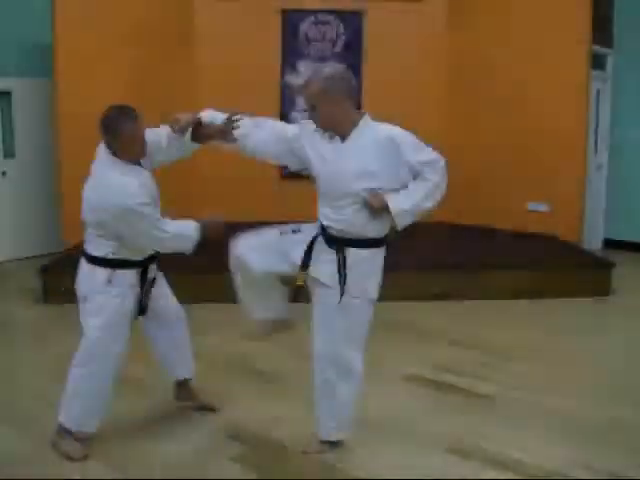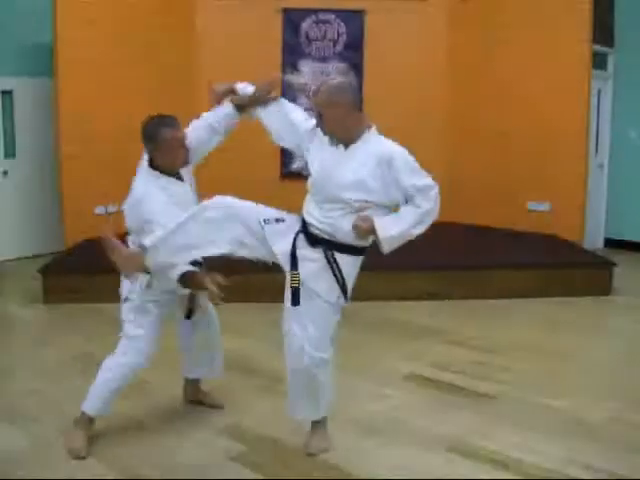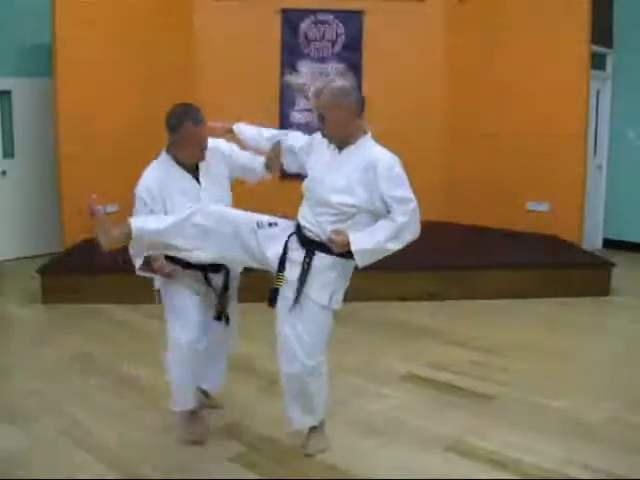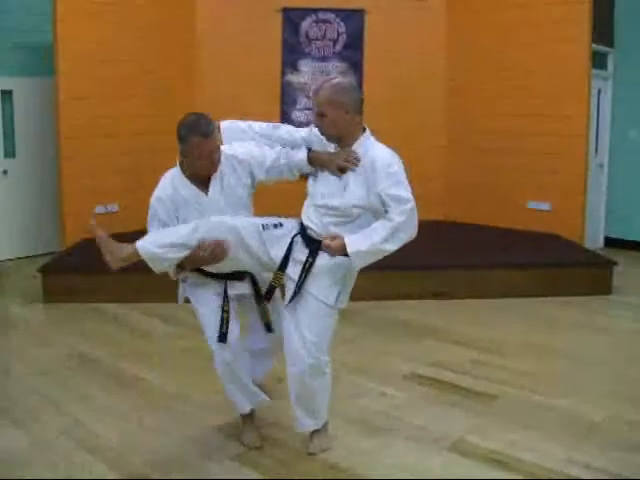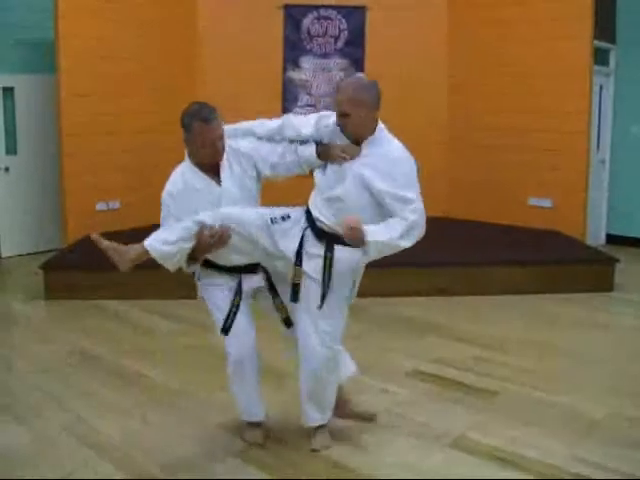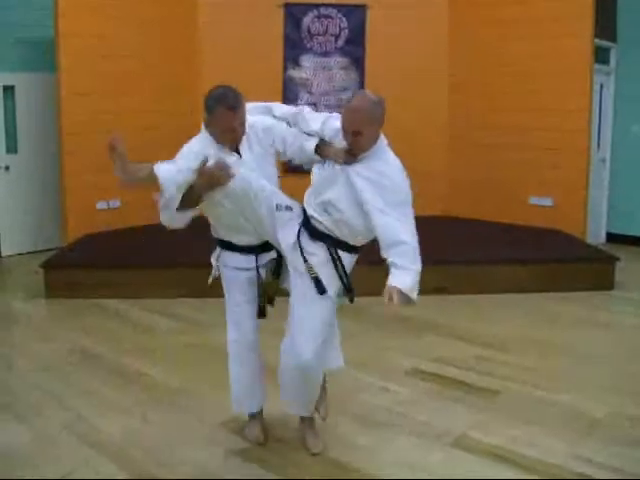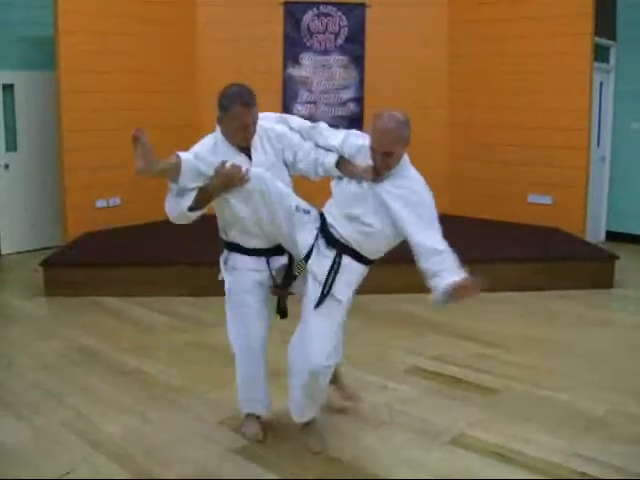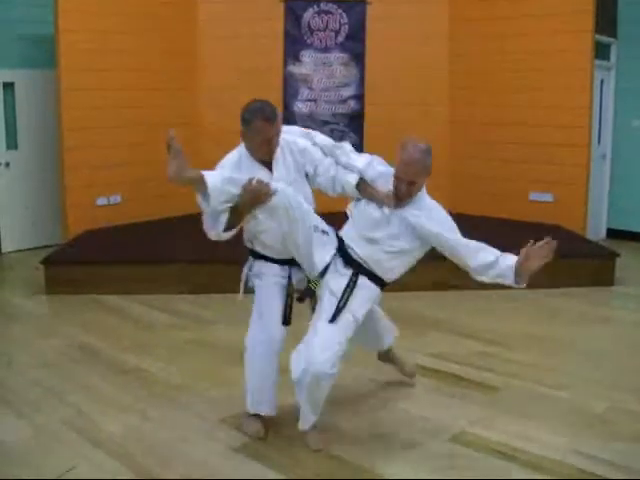
dt=0.2s
person 1, frame 1
left shoulder: (390, 140)
right shoulder: (310, 137)
left elbow: (435, 174)
right elbow: (262, 132)
left wrist: (395, 204)
right wrist: (210, 119)
left hip: (354, 261)
right hip: (318, 242)
left knee: (336, 351)
right knee: (247, 252)
left ankle: (332, 434)
right ankle: (274, 313)
person 1, frame 2
left shoulder: (390, 156)
right shoulder: (318, 138)
left elbow: (428, 201)
right elbow: (285, 114)
left wrist: (383, 228)
right wrist: (241, 92)
left hip: (330, 264)
right hip: (294, 237)
left knee: (310, 351)
right knee: (223, 210)
left ankle: (317, 423)
right ankle: (143, 257)
person 1, frame 3
left shoulder: (382, 164)
right shoulder: (322, 146)
left elbow: (407, 222)
right elbow: (286, 145)
left wrist: (356, 241)
right wrist: (236, 131)
left hip: (322, 267)
right hip: (288, 241)
left knee: (302, 356)
right knee: (212, 219)
left ankle: (314, 425)
right ankle: (121, 233)
person 1, frame 4
left shoulder: (383, 162)
right shoulder: (322, 140)
left elbow: (405, 222)
right elbow: (277, 135)
left wrist: (352, 245)
left hip: (328, 267)
right hip: (293, 239)
left knee: (308, 355)
right knee: (216, 231)
left ankle: (317, 425)
right ankle: (129, 253)
person 1, frame 5
left shoulder: (396, 160)
right shoulder: (332, 126)
left elbow: (412, 220)
right elbow: (284, 127)
left wrist: (366, 234)
left hip: (333, 259)
right hip: (297, 231)
left knee: (319, 346)
right knee: (222, 221)
left ankle: (318, 421)
right ankle: (135, 253)
person 1, frame 6
left shoulder: (391, 176)
right shoulder: (335, 131)
left elbow: (402, 237)
right elbow: (297, 115)
left wrist: (402, 282)
left hip: (324, 258)
right hip: (294, 227)
left knee: (305, 350)
left ankle: (305, 414)
person 1, frame 7
left shoulder: (415, 193)
right shoulder: (358, 146)
left elbow: (433, 249)
right elbow: (316, 130)
left wrist: (450, 282)
right wrist: (262, 118)
left hip: (338, 269)
right hip: (312, 236)
left knee: (317, 356)
right knee: (252, 180)
left ankle: (307, 418)
person 1, frame 8
left shoulder: (433, 219)
right shoulder: (374, 171)
left elbow: (473, 255)
right elbow: (339, 151)
left wrist: (518, 267)
left hip: (352, 288)
right hip: (327, 254)
left knee: (319, 364)
right knee: (280, 200)
left ankle: (310, 421)
person 2, frame 1
left shoulder: (113, 150)
right shoulder: (120, 191)
left elbow: (170, 141)
right elbow: (160, 233)
left wrist: (200, 128)
right wrist: (204, 229)
left hip: (138, 266)
right hip: (110, 278)
left knee: (170, 321)
right knee: (100, 354)
left ankle: (184, 388)
right ankle: (69, 430)
person 2, frame 2
left shoulder: (178, 157)
right shoulder: (150, 200)
left elbow: (210, 126)
left wrist: (248, 100)
right wrist: (197, 281)
left hip: (180, 268)
right hip: (150, 279)
left knee: (204, 325)
right knee: (134, 352)
left ankle: (193, 387)
right ankle: (84, 420)
person 2, frame 3
left shoulder: (218, 152)
right shoulder: (153, 183)
left elbow: (253, 166)
right elbow: (140, 242)
right wrist: (157, 265)
left hip: (222, 265)
right hip: (181, 274)
left knee: (221, 332)
right knee: (188, 340)
left ankle: (200, 389)
right ankle: (187, 411)
person 2, frame 4
left shoulder: (238, 158)
right shoulder: (166, 194)
left elbow: (285, 159)
left wrist: (326, 159)
right wrist: (192, 259)
left hip: (251, 270)
right hip: (205, 282)
left knee: (271, 334)
right knee: (228, 349)
left ankle: (246, 382)
right ankle: (248, 414)
person 2, frame 5
left shoulder: (243, 152)
right shoulder: (178, 189)
left elbow: (292, 154)
left wrist: (338, 152)
right wrist: (199, 247)
left hip: (266, 268)
right hip: (219, 278)
right knee: (241, 350)
right ankle: (253, 418)
person 2, frame 6
left shoulder: (261, 128)
right shoulder: (195, 155)
left elbow: (300, 143)
right elbow: (171, 215)
left wrist: (329, 151)
right wrist: (199, 188)
right hip: (238, 258)
right knee: (243, 335)
right ankle: (253, 413)
person 2, frame 7
left shoulder: (275, 134)
right shoulder: (205, 154)
left elbow: (313, 159)
right elbow: (179, 208)
left wrist: (353, 169)
right wrist: (216, 186)
left hip: (290, 246)
right hip: (245, 261)
right knee: (249, 338)
right ankle: (253, 412)
person 2, frame 8
left shoulder: (296, 146)
right shoulder: (230, 170)
left elbow: (335, 176)
right elbow: (216, 228)
left wrist: (377, 195)
right wrist: (247, 204)
right hip: (270, 266)
right knee: (266, 336)
left ankle: (386, 351)
right ankle: (257, 411)
